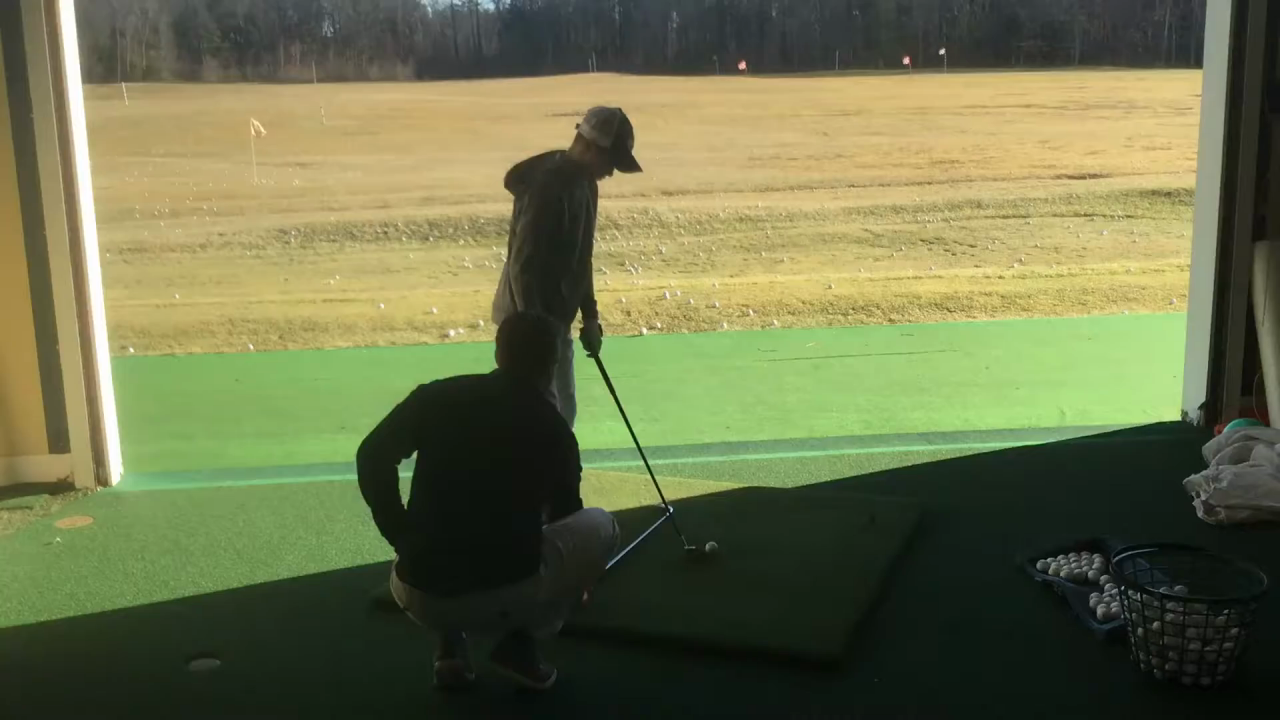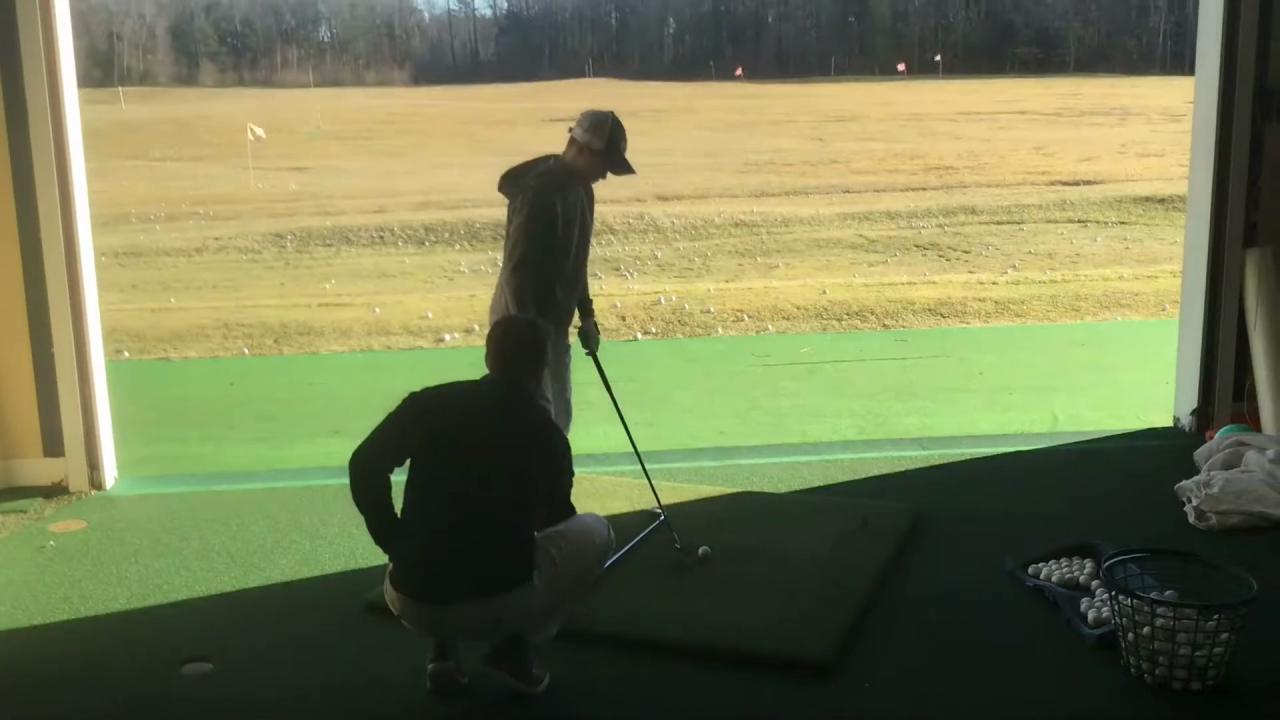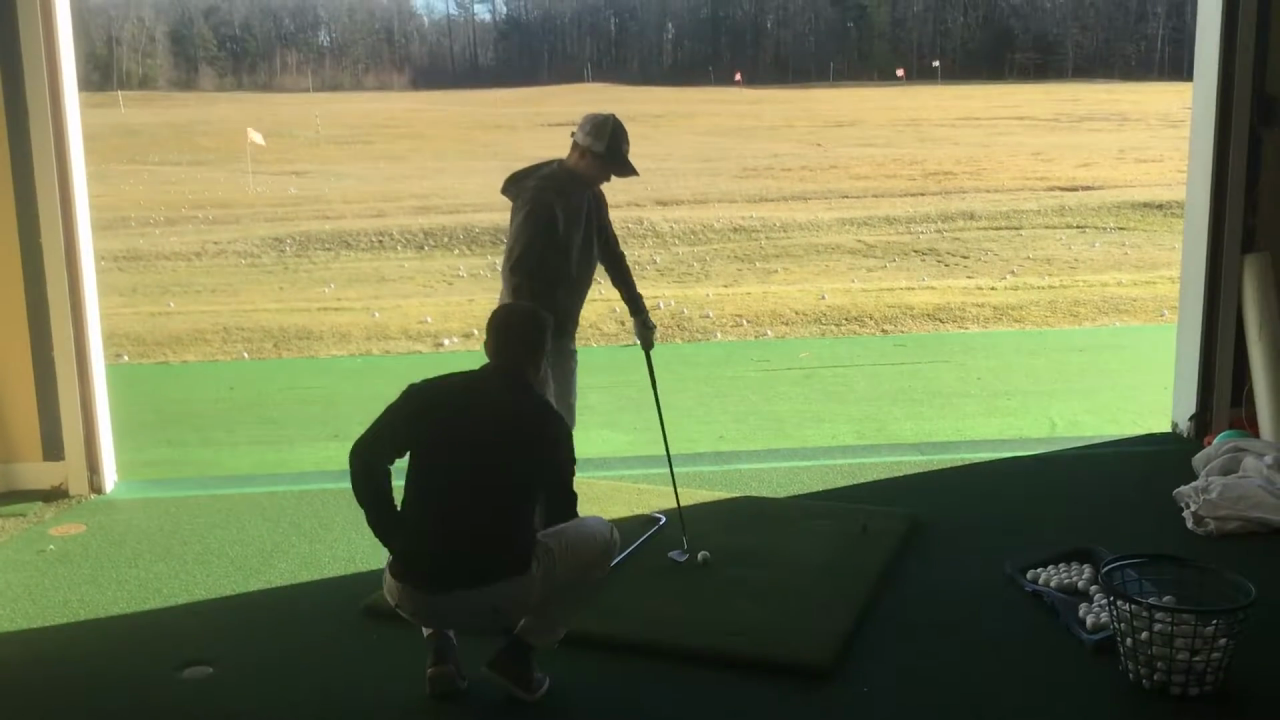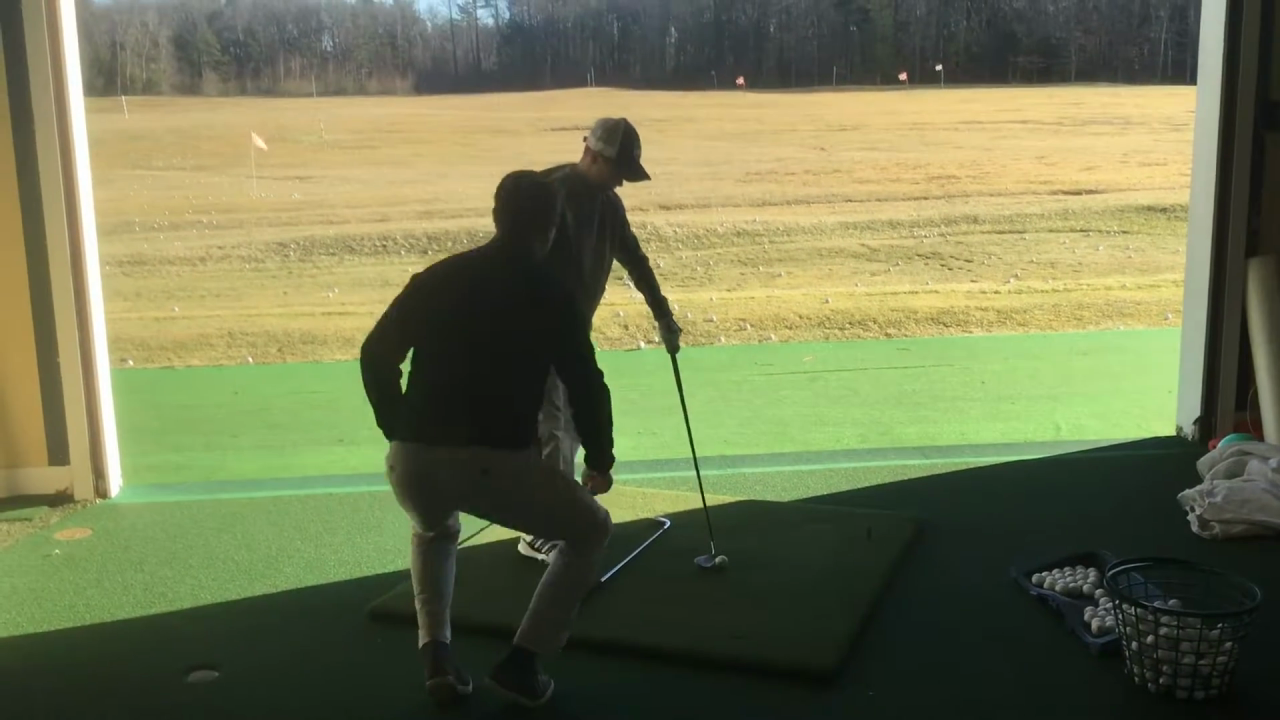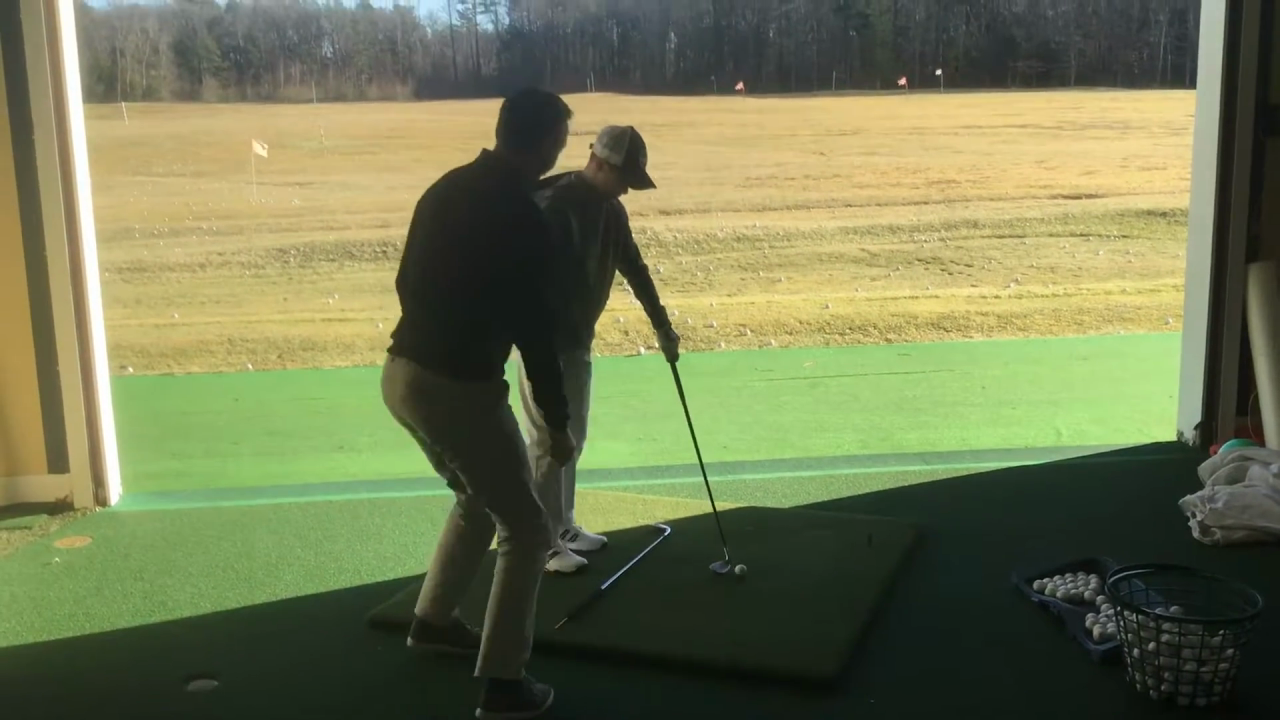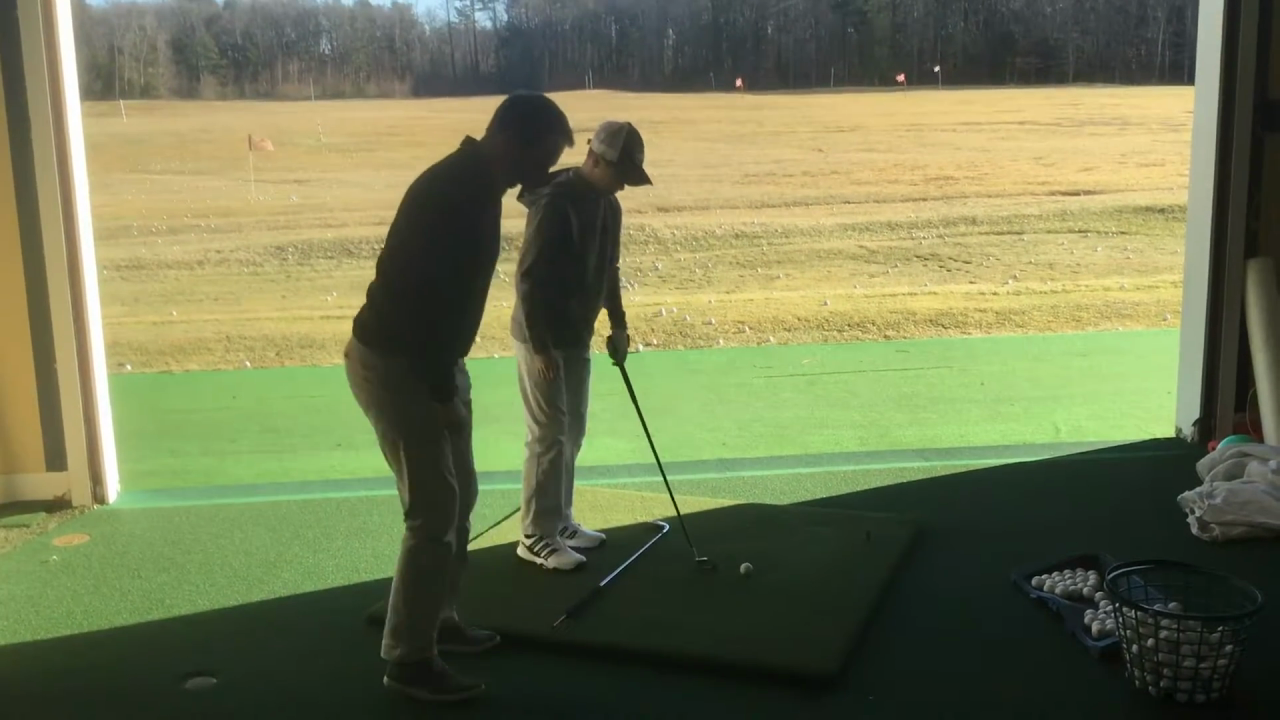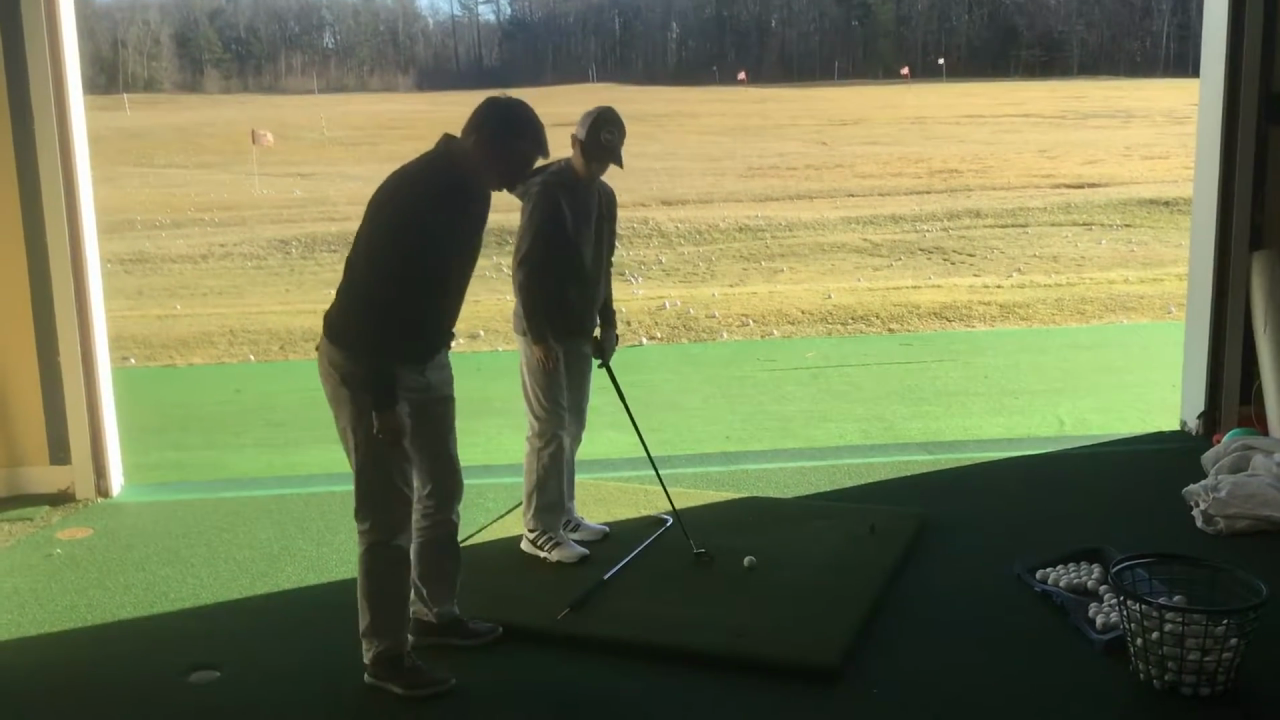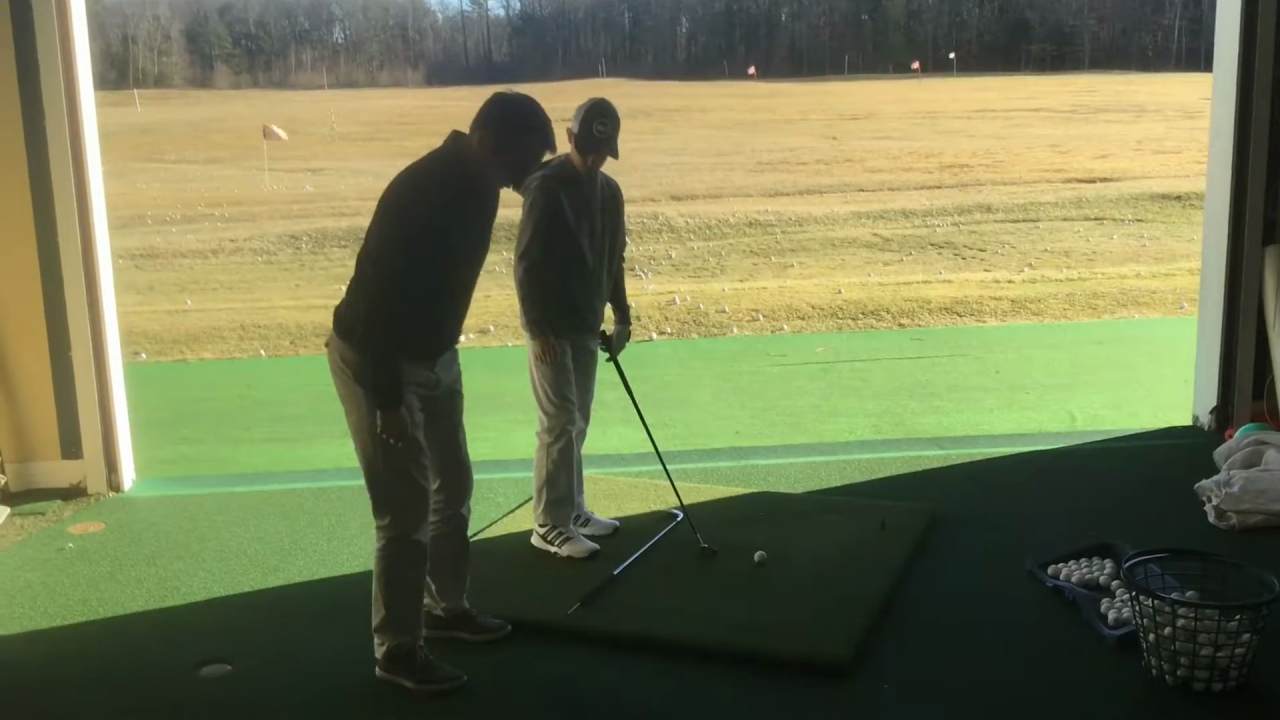
dt=0.4s
person 1, frame 1
left shoulder: (436, 396)
right shoulder: (553, 427)
left elbow: (372, 457)
right elbow: (567, 514)
left wrist: (402, 540)
right wrist: (575, 583)
left hip: (418, 595)
right hip: (509, 596)
right knee: (602, 526)
left ankle: (450, 644)
right ankle: (521, 642)
person 1, frame 2
left shoulder: (428, 404)
right shoulder: (546, 433)
left elbow: (365, 467)
right elbow: (557, 518)
left wrist: (397, 548)
left hip: (412, 604)
right hip: (504, 603)
right knee: (597, 531)
left ankle: (443, 647)
right ankle: (515, 645)
person 1, frame 3
left shoulder: (428, 395)
right shoulder: (545, 422)
left elbow: (365, 459)
right elbow: (559, 511)
left wrist: (396, 538)
left hip: (411, 592)
right hip: (499, 594)
right knee: (601, 534)
left ankle: (440, 651)
right ankle: (518, 654)
person 1, frame 4
left shoulder: (435, 277)
right shoulder: (550, 297)
left elbow: (376, 355)
right elbow: (586, 384)
left wrist: (398, 433)
right wrist: (600, 460)
left hip: (411, 459)
right hip: (497, 461)
left knee: (432, 531)
right knee: (590, 530)
left ankle: (438, 658)
right ankle: (522, 662)
person 1, frame 5
left shoulder: (448, 188)
right shoulder: (520, 215)
left elbow: (408, 279)
right elbow: (532, 326)
right wrist: (557, 421)
left hip: (407, 372)
right hip: (457, 385)
left knee: (480, 498)
right knee: (526, 526)
left ankle: (434, 619)
person 1, frame 6
left shoulder: (484, 188)
right shoulder: (444, 192)
right elbow: (413, 294)
left wrist: (447, 379)
right wrist: (441, 392)
left hip: (438, 361)
right hip: (393, 362)
left knee: (458, 493)
right knee: (433, 507)
left ankle: (435, 618)
right ankle: (406, 656)
person 1, frame 7
left shoulder: (469, 191)
right shoulder: (409, 196)
right elbow: (367, 299)
right wrist: (383, 400)
left hip: (425, 358)
right hip: (365, 363)
left knee: (440, 486)
right knee: (388, 509)
left ankle: (433, 611)
right ankle: (383, 654)
person 1, frame 8
left shoulder: (477, 188)
right shoulder: (420, 194)
right elbow: (378, 297)
right wrist: (386, 399)
left hip: (434, 354)
right hip: (376, 358)
left knee: (451, 484)
right knee: (406, 505)
left ankle: (444, 606)
right ankle: (396, 649)
person 2, frame 1
left shoulder: (584, 186)
right shoulder: (545, 189)
right elbow: (523, 267)
left wrist: (590, 316)
left hip: (555, 319)
left knee: (563, 412)
person 2, frame 2
left shoulder: (581, 191)
right shoulder: (537, 193)
right elbow: (516, 271)
left wrist: (587, 317)
left hip: (555, 324)
left knee: (559, 416)
person 2, frame 3
left shoulder: (591, 199)
right shoulder: (539, 199)
left elbow: (612, 256)
right elbow: (516, 274)
left wrist: (639, 313)
left hip: (561, 331)
left knee: (562, 423)
person 2, frame 4
left shoulder: (607, 202)
right shoulder: (553, 200)
left elbow: (633, 258)
left wrist: (663, 315)
left knee: (571, 427)
right knee: (547, 429)
right ankle: (538, 532)
person 2, frame 5
left shoulder: (611, 210)
right shoulder: (556, 207)
left elbow: (634, 267)
left wrist: (662, 325)
left hip: (579, 339)
left knee: (573, 436)
right knee: (549, 439)
left ankle: (562, 524)
person 2, frame 6
left shoulder: (608, 206)
right shoulder: (554, 204)
right elbow: (529, 278)
left wrist: (618, 325)
right wrist: (541, 345)
left hip: (577, 337)
right hip: (543, 338)
left knee: (572, 433)
right knee: (549, 435)
left ankle: (560, 521)
right ankle: (536, 536)
person 2, frame 7
left shoulder: (604, 197)
right shoulder: (546, 193)
right elbow: (525, 269)
left wrist: (607, 323)
right wrist: (539, 335)
left hip: (579, 330)
right hip: (544, 331)
left knee: (572, 427)
right knee: (549, 429)
left ankle: (563, 515)
right ankle: (539, 530)
person 2, frame 8
left shoulder: (609, 191)
right shoulder: (545, 189)
right elbow: (526, 264)
left wrist: (621, 315)
right wrist: (536, 329)
left hip: (586, 324)
right hip: (551, 326)
left knee: (577, 422)
right knee: (558, 424)
left ankle: (573, 510)
right ankle: (550, 525)
